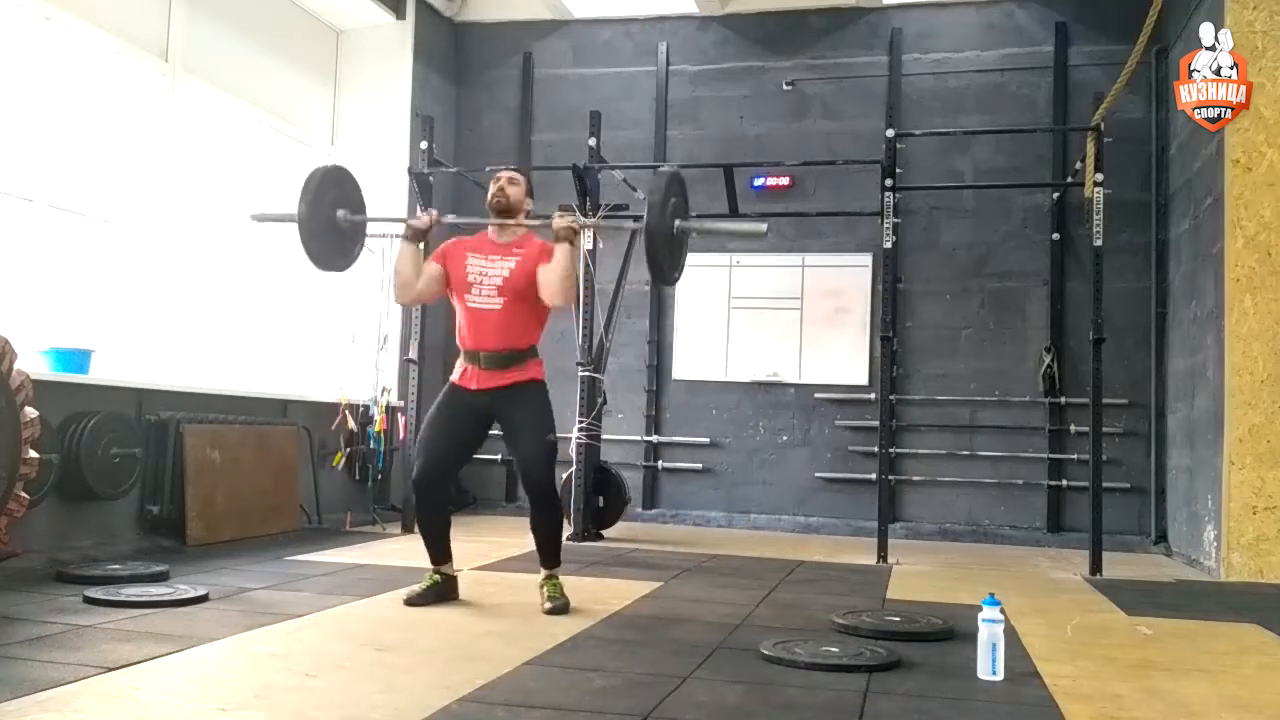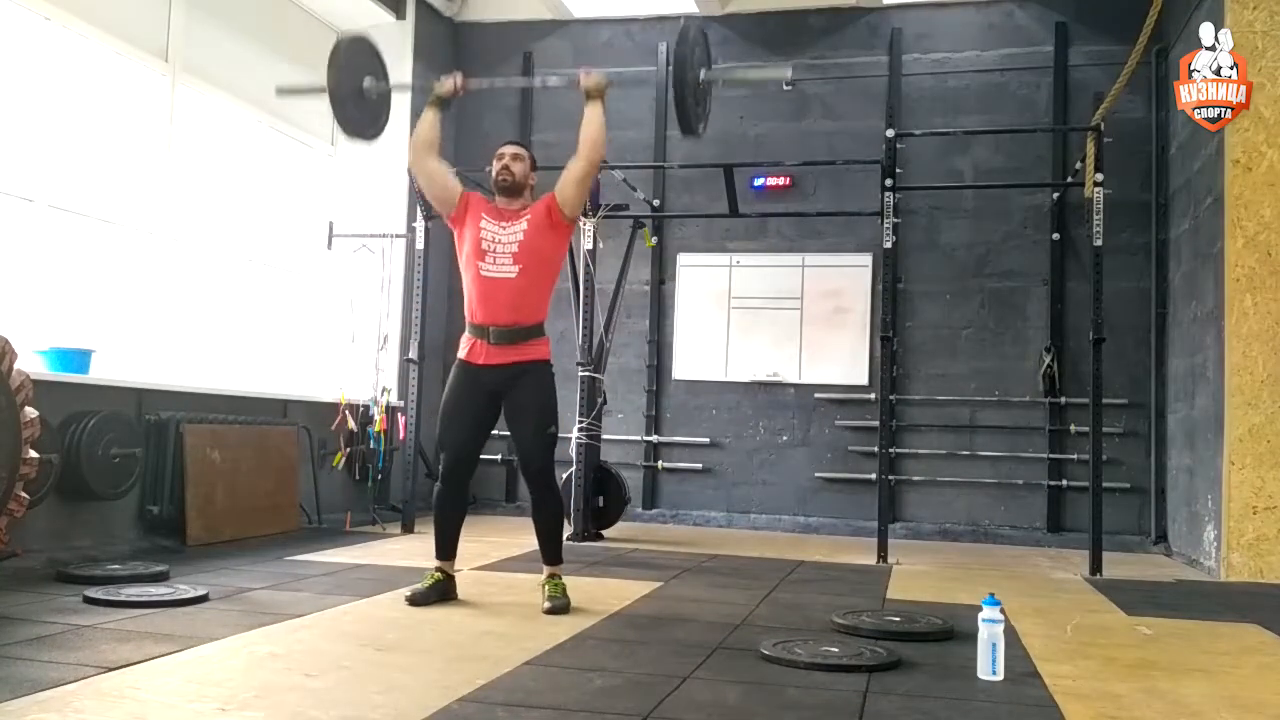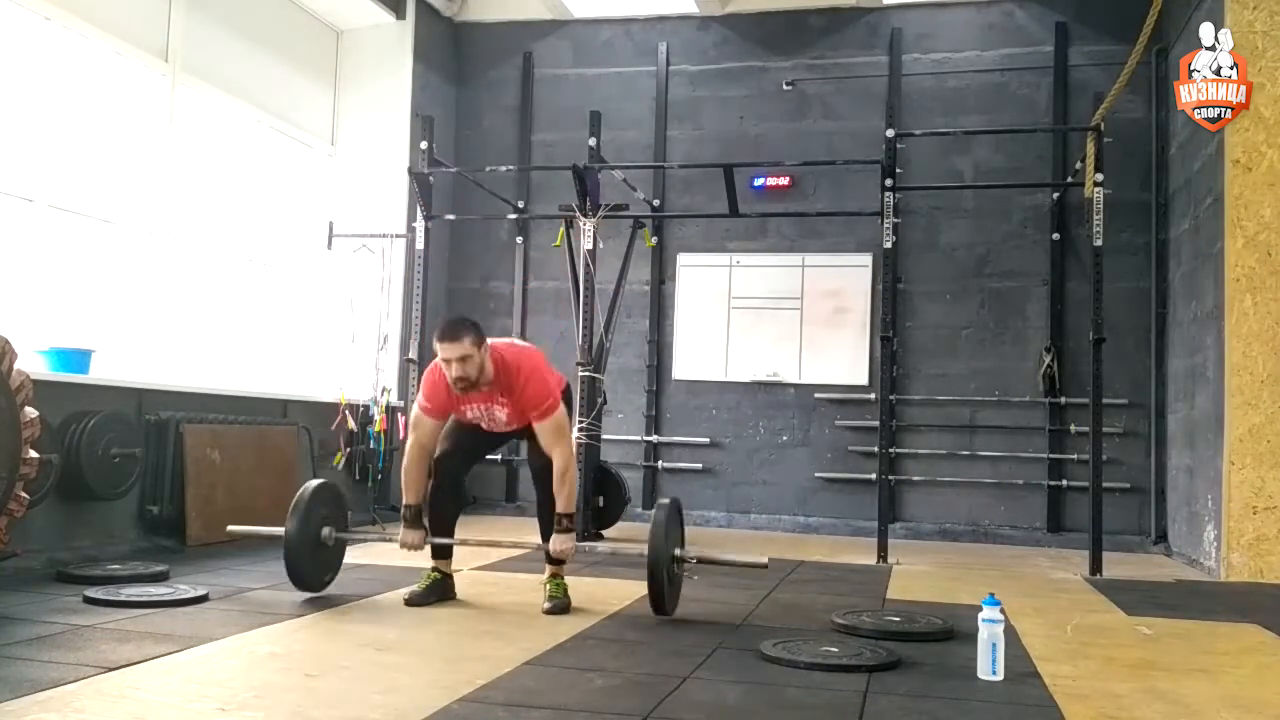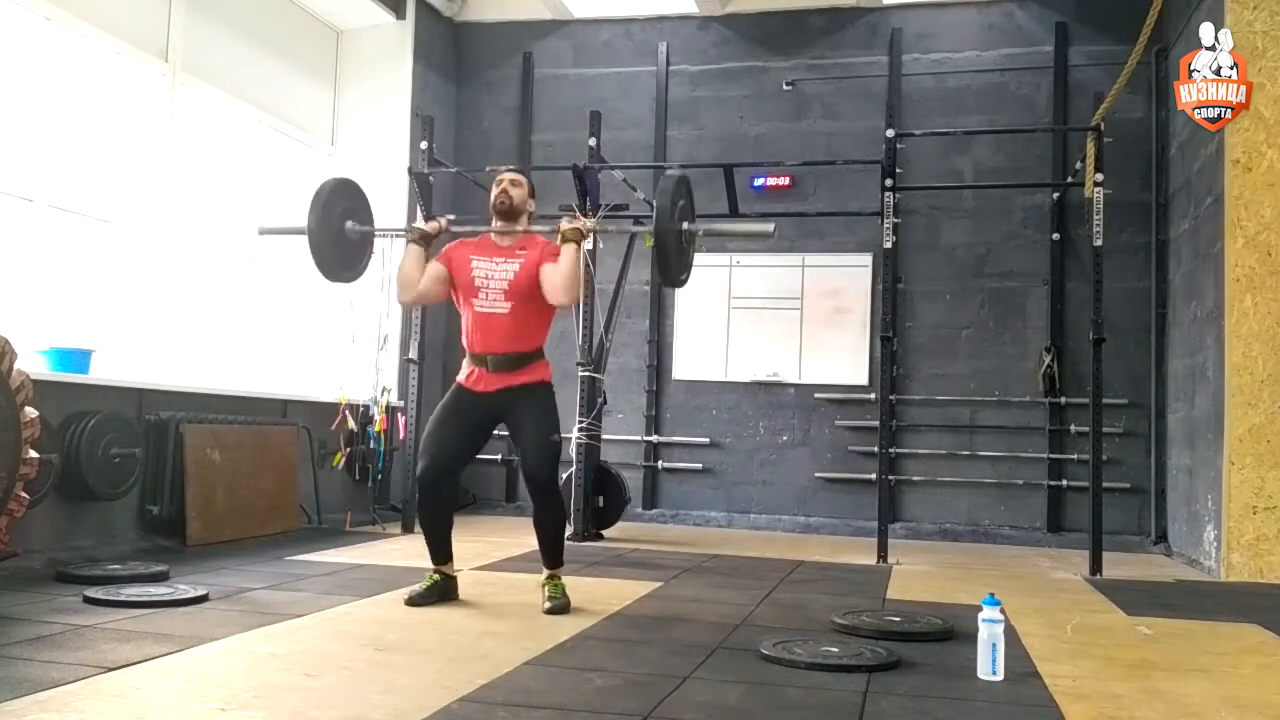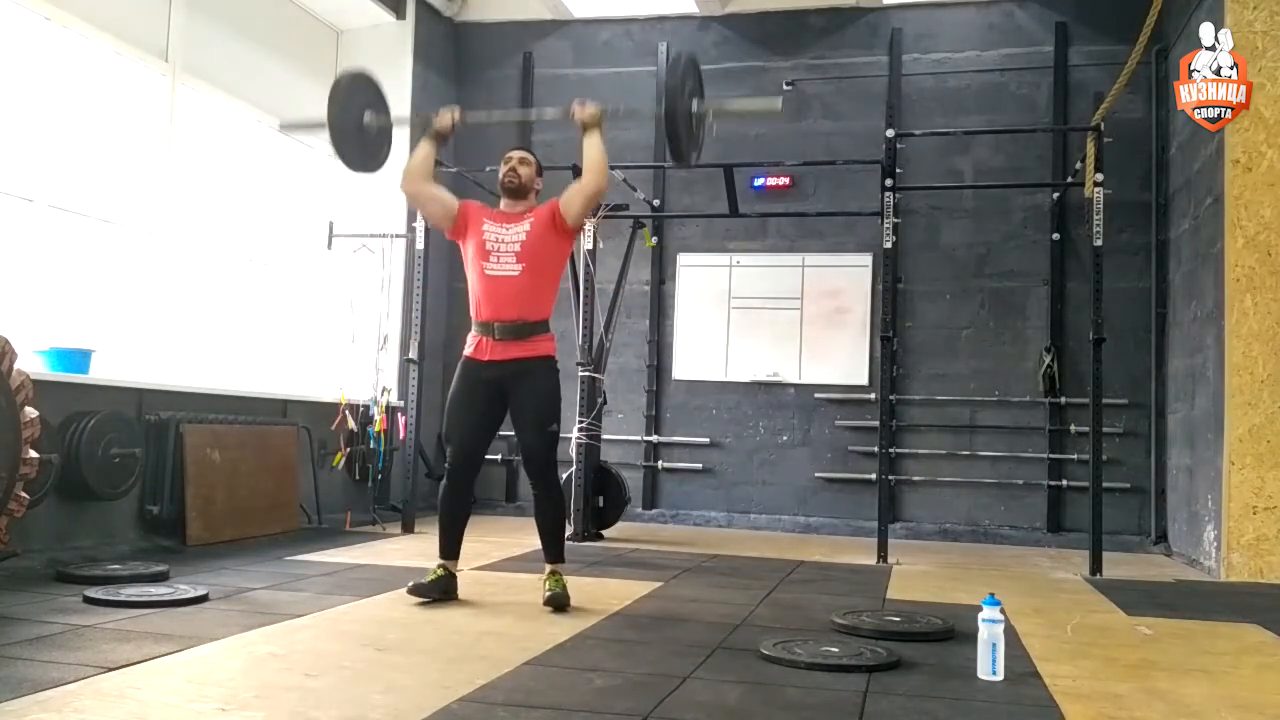
dt=1s
person 1, frame 1
left shoulder: (541, 250)
right shoulder: (455, 249)
left elbow: (560, 297)
right elbow: (406, 293)
left wrist: (564, 241)
right wrist: (412, 238)
left hip: (521, 385)
right hip: (466, 383)
left knee: (538, 479)
right knee: (426, 476)
left ankle: (550, 578)
right ankle: (442, 575)
person 1, frame 2
left shoulder: (550, 213)
right shoulder: (468, 211)
left elbow: (589, 160)
right elbow: (422, 162)
left wrist: (593, 103)
right wrist: (437, 104)
left hip: (529, 366)
right hip: (473, 363)
left knee: (538, 471)
right knee: (452, 467)
left ankle: (553, 577)
right ankle: (443, 573)
person 1, frame 3
left shoulder: (529, 372)
right shoulder: (436, 378)
left elbow: (562, 457)
right elbow: (418, 449)
left wrist: (565, 528)
right wrist: (411, 519)
left hip: (545, 413)
left knee: (544, 472)
right knee: (444, 467)
left ankle: (556, 578)
right ankle: (440, 574)
person 1, frame 4
left shoulder: (546, 250)
right shoulder: (458, 252)
left elbow: (563, 295)
right elbow: (410, 294)
left wrist: (571, 243)
right wrist: (419, 241)
left hip: (527, 386)
right hip: (472, 384)
left knee: (541, 475)
right knee: (430, 473)
left ankle: (553, 578)
right ankle: (442, 574)
person 1, frame 5
left shoulder: (556, 217)
right shoulder: (474, 216)
left elbow: (594, 187)
right elbow: (415, 188)
left wrist: (590, 129)
right wrist: (434, 135)
left hip: (534, 363)
right hip: (479, 362)
left knee: (541, 465)
right knee: (459, 464)
left ankle: (554, 574)
right ankle: (446, 571)
